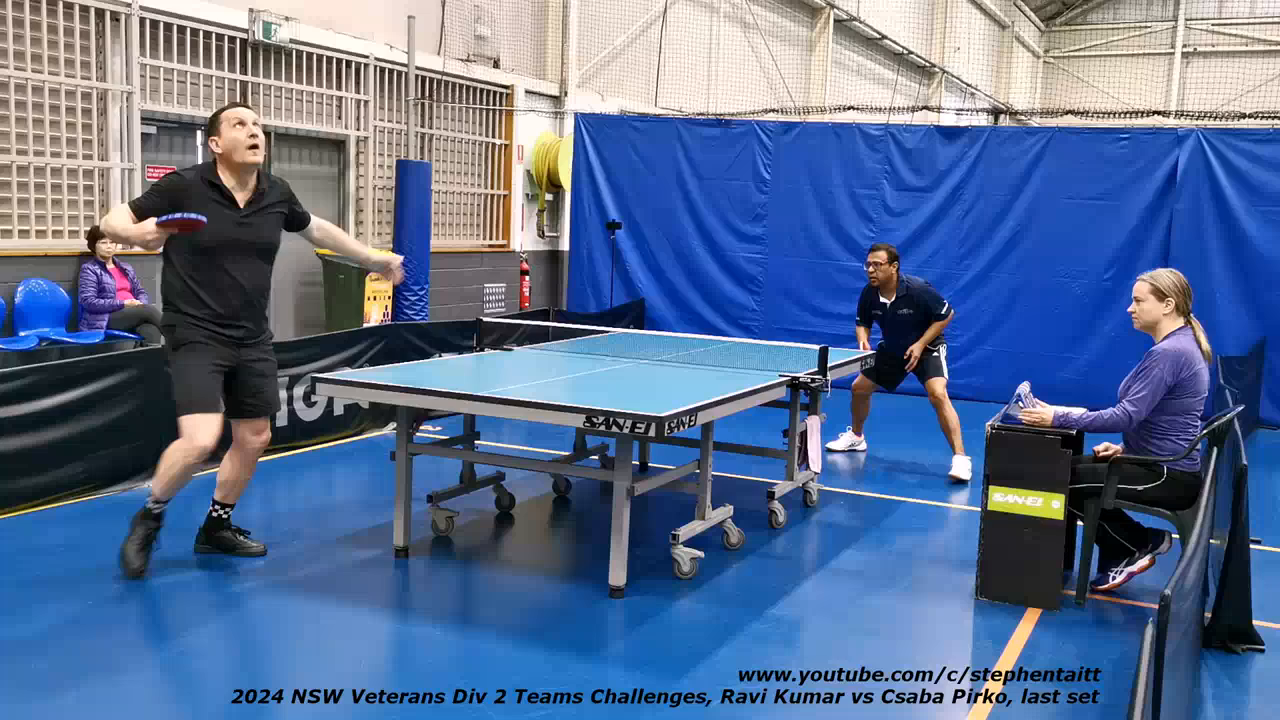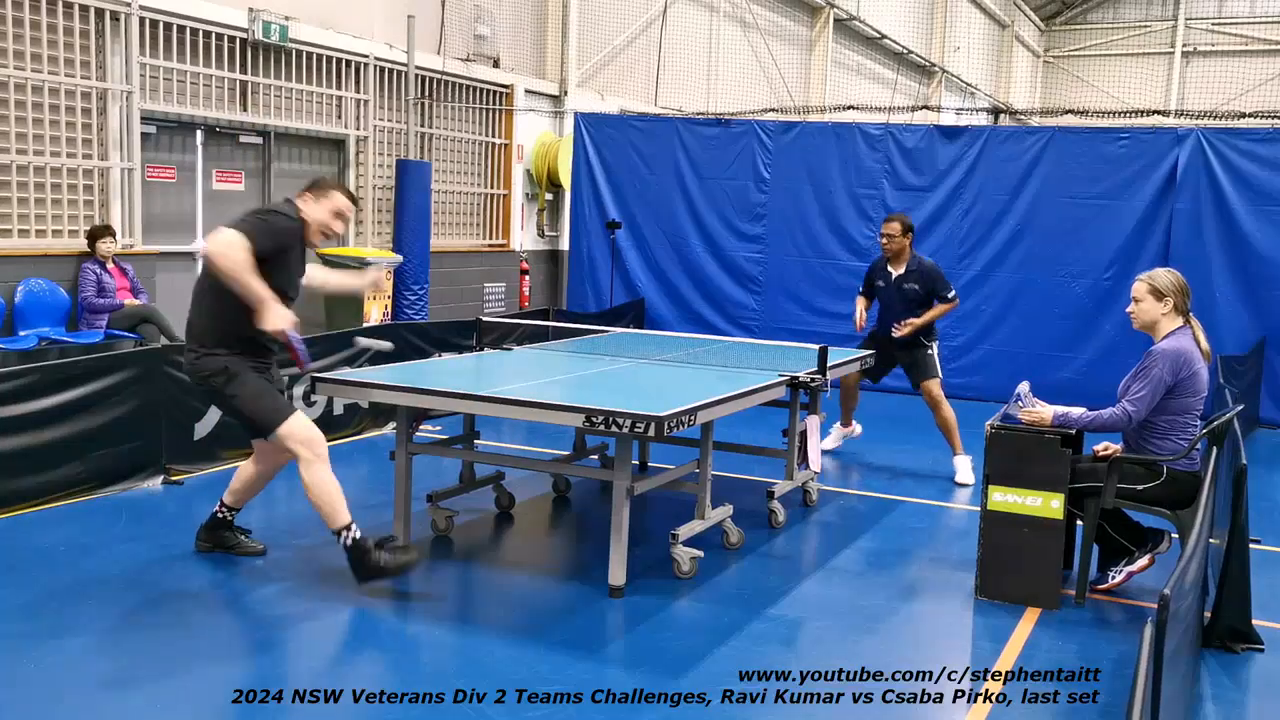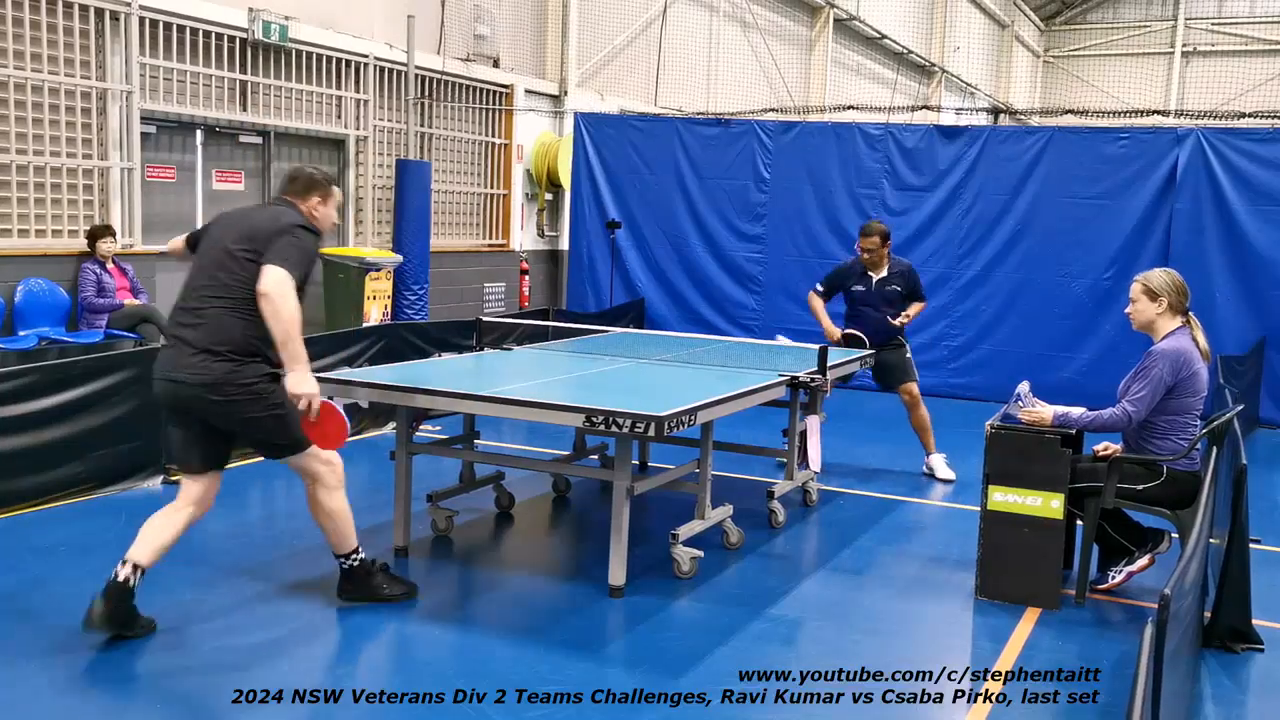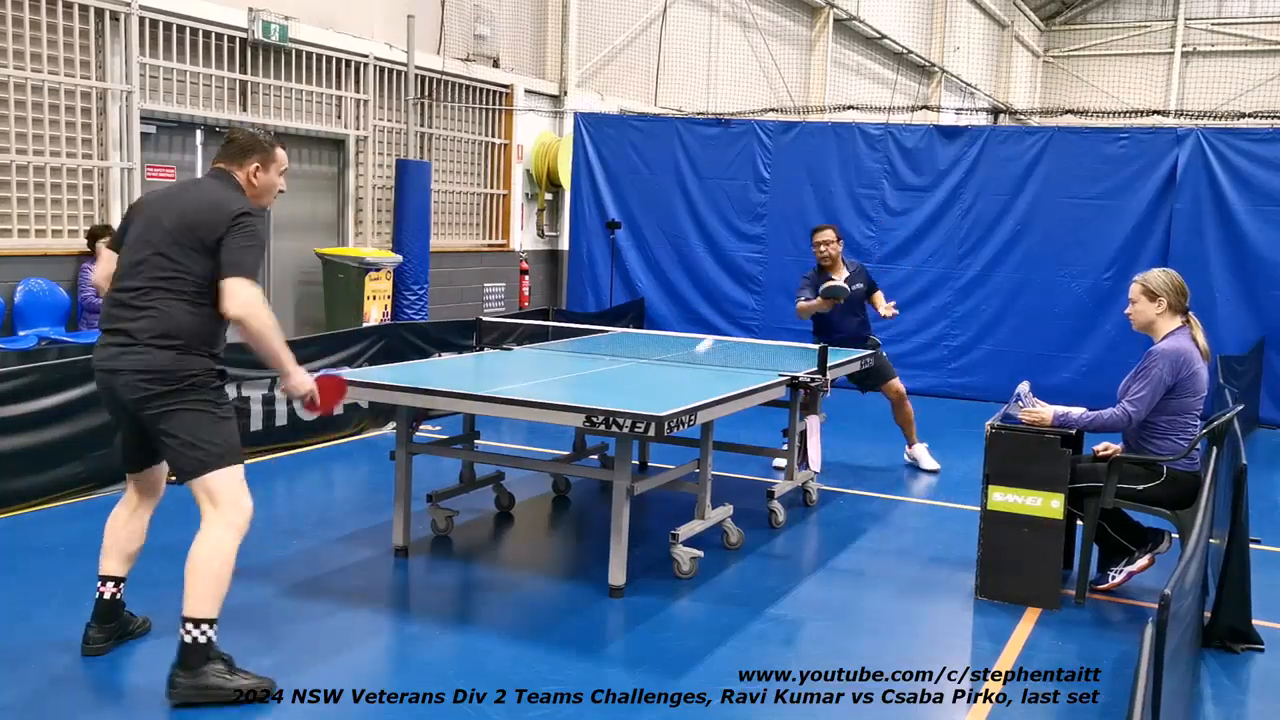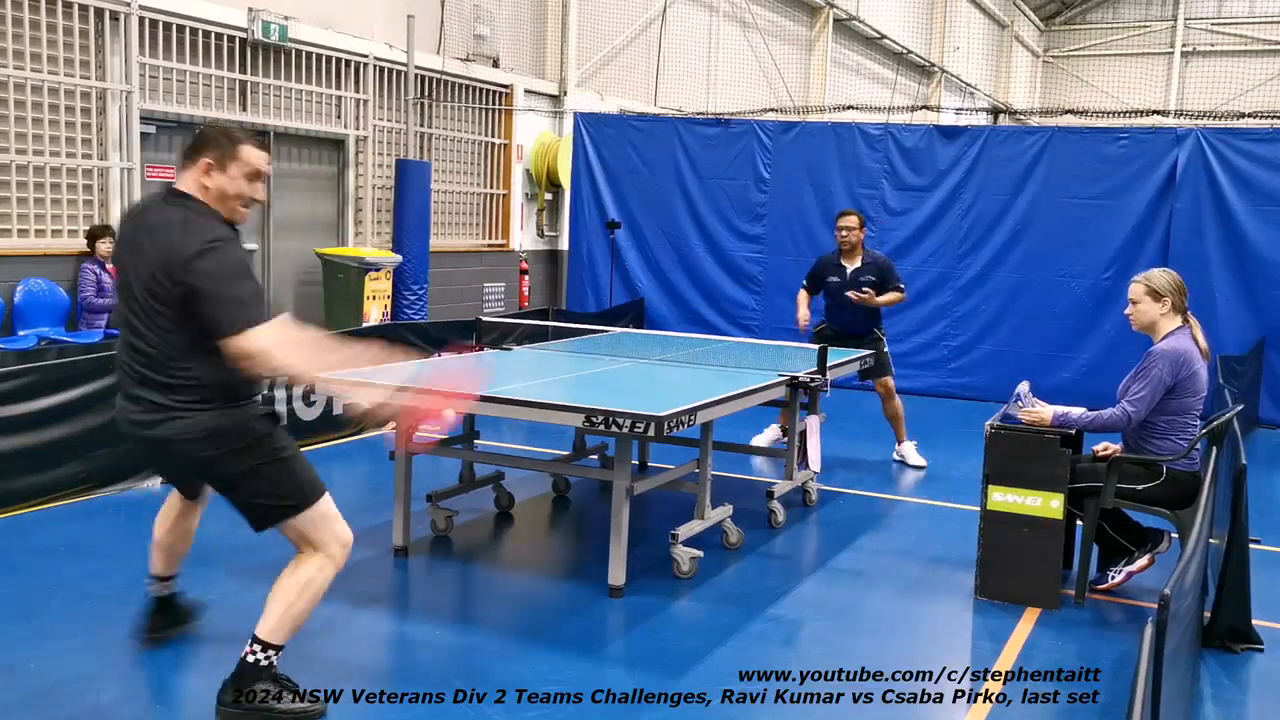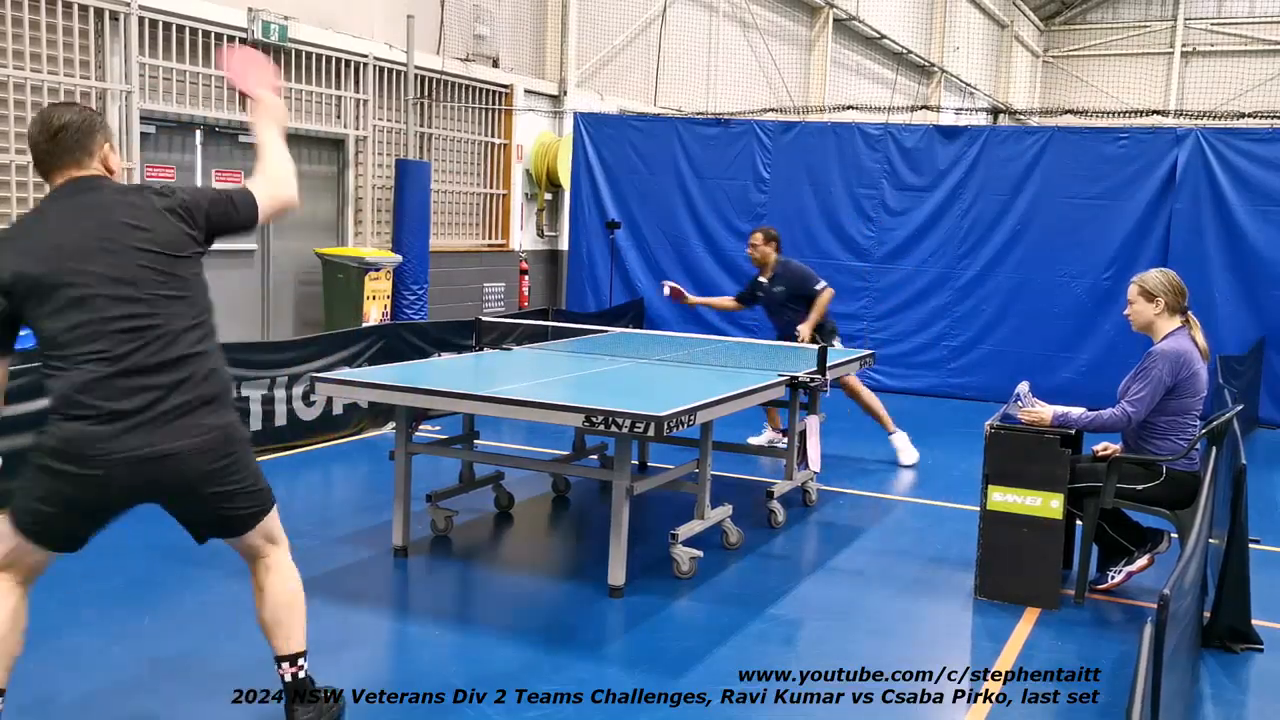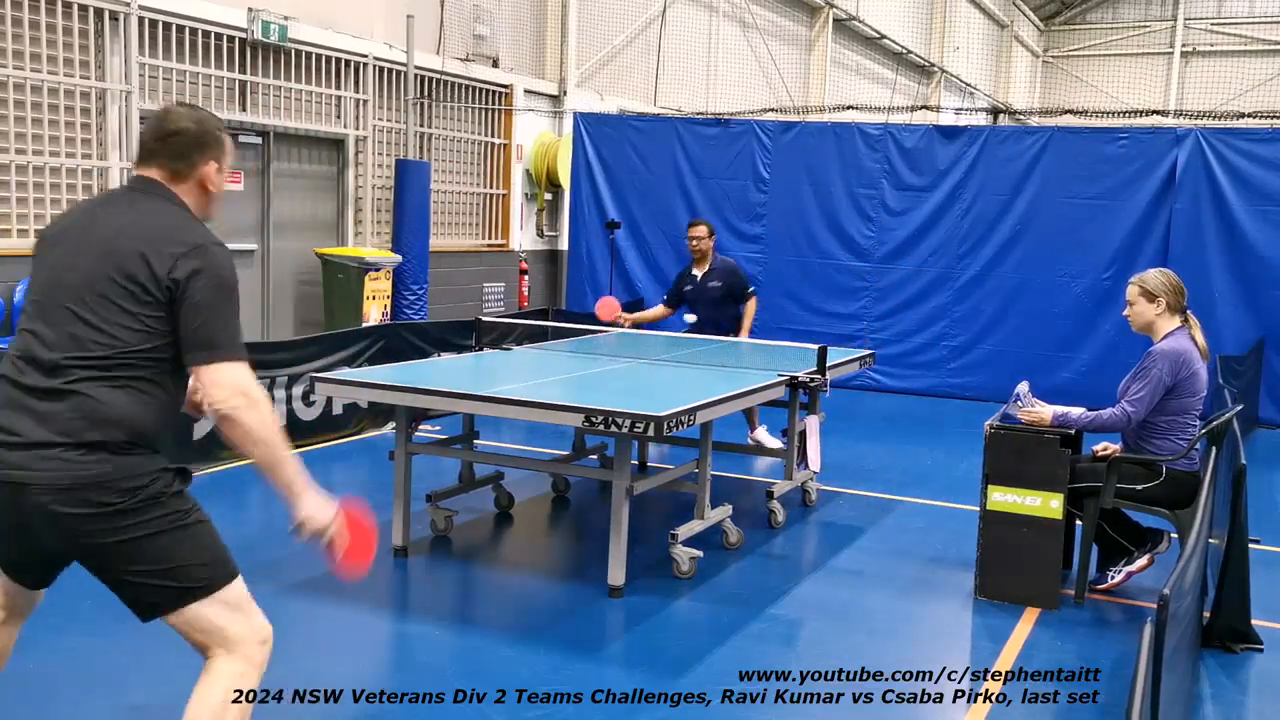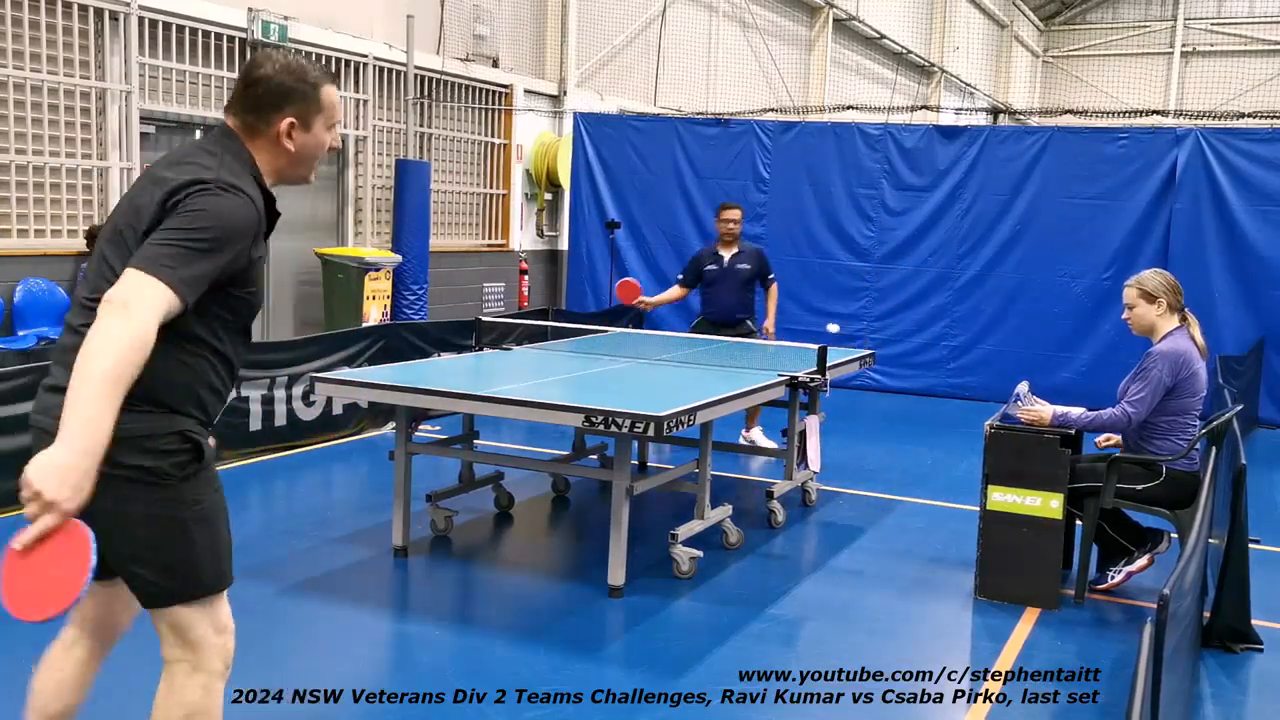
dt=0.4s
person 1, frame 1
left shoulder: (278, 193)
right shoulder: (184, 186)
left elbow: (316, 229)
right elbow: (115, 222)
left wrist: (375, 259)
right wrist: (141, 232)
left hip: (252, 336)
right hip: (197, 333)
left knee: (255, 437)
right knee: (200, 440)
left ankle: (217, 526)
right ankle: (148, 519)
person 1, frame 2
left shoulder: (291, 234)
right shoulder: (277, 220)
left elbow: (301, 275)
right elbow: (218, 246)
left wrist: (357, 280)
right wrist: (267, 304)
left hip: (243, 358)
right hip: (221, 360)
left knee: (274, 449)
right knee: (309, 445)
left ankle: (219, 525)
right ankle: (360, 550)
person 1, frame 3
left shoulder: (233, 220)
right shoulder: (295, 231)
left elbow: (178, 246)
right elbow: (273, 289)
right wrist: (299, 370)
left hip: (174, 371)
right hip: (233, 375)
left knee: (194, 496)
right knee: (324, 468)
left ankle: (116, 599)
right ankle: (358, 573)
person 1, frame 4
left shoulder: (156, 200)
right shoulder: (239, 218)
left elbow: (107, 276)
right elbow: (241, 304)
right wrist: (291, 372)
left hip: (118, 364)
right hip: (171, 373)
left knee: (144, 488)
right knee: (228, 508)
left ankle: (106, 615)
right ankle: (195, 661)
person 1, frame 5
left shoulder: (145, 216)
right shoulder: (208, 247)
right elbow: (260, 348)
left hip: (149, 419)
right hip: (210, 427)
left knee: (188, 493)
right knee: (328, 543)
left ankle: (162, 604)
person 1, frame 6
right shoulder: (170, 209)
right elbow: (278, 192)
right wrist: (267, 115)
left hip: (86, 450)
right hip: (200, 439)
right knee: (268, 547)
person 1, frame 7
left shoulder: (69, 224)
right shoulder: (198, 255)
right elbow: (227, 398)
right wrist: (303, 493)
right hip: (110, 483)
right knee: (242, 641)
person 1, frame 8
left shoulder: (200, 169)
right shoulder: (222, 200)
right elbow: (126, 318)
right wrist: (75, 454)
left hip: (89, 428)
right hip: (137, 442)
left knee: (97, 624)
right knee: (202, 643)
person 2, frame 1
left shoulder: (1169, 353)
right shoulder: (1179, 345)
left elbow: (1128, 415)
left wrist: (1059, 417)
right wrist: (1124, 447)
left hip: (1168, 476)
right hip: (1162, 463)
left knee: (1067, 480)
right knee: (1067, 466)
left ankle: (1143, 543)
right ankle: (1119, 557)
person 2, frame 2
left shoulder: (1168, 353)
right shoulder: (1177, 345)
left elbow: (1127, 415)
left wrist: (1058, 417)
right wrist: (1124, 446)
left hip: (1167, 476)
right hip: (1162, 464)
left knee: (1067, 480)
left ankle: (1142, 543)
right ankle: (1119, 557)
person 2, frame 3
left shoulder: (1167, 353)
right shoulder: (1177, 345)
left elbow: (1127, 415)
left wrist: (1058, 417)
right wrist: (1123, 446)
left hip: (1167, 475)
right hip: (1161, 462)
left knee: (1065, 480)
left ankle: (1142, 542)
right ankle: (1119, 556)
person 2, frame 4
left shoulder: (1168, 353)
right shoulder: (1177, 345)
left elbow: (1127, 416)
left wrist: (1058, 417)
right wrist: (1124, 446)
left hip: (1167, 476)
right hip: (1162, 463)
left knee: (1066, 480)
left ankle: (1142, 543)
right ankle: (1119, 557)
person 2, frame 5
left shoulder: (1168, 353)
right shoulder: (1177, 345)
left elbow: (1127, 415)
left wrist: (1058, 417)
right wrist: (1123, 446)
left hip: (1167, 475)
right hip: (1160, 463)
left knee: (1065, 480)
left ankle: (1142, 542)
right ankle: (1119, 556)
person 2, frame 6
left shoulder: (1167, 354)
right shoulder: (1177, 346)
left elbow: (1127, 416)
left wrist: (1058, 417)
right wrist: (1123, 446)
left hip: (1166, 476)
right hip: (1161, 464)
left knee: (1065, 480)
left ankle: (1141, 543)
right ankle: (1118, 556)
person 2, frame 7
left shoulder: (1167, 353)
right shoulder: (1178, 345)
left elbow: (1126, 415)
left wrist: (1057, 417)
right wrist: (1123, 446)
left hip: (1167, 476)
right hip: (1161, 464)
left knee: (1065, 480)
left ankle: (1141, 542)
right ankle: (1119, 556)
person 2, frame 8
left shoulder: (1167, 354)
right shoulder: (1175, 346)
left elbow: (1127, 416)
left wrist: (1057, 417)
right wrist: (1123, 438)
left hip: (1167, 476)
right hip: (1161, 465)
left knee: (1064, 479)
right knee: (1065, 467)
left ankle: (1141, 542)
right ankle: (1119, 556)
person 3, frame 1
left shoulder: (918, 289)
right shoulder: (869, 294)
left elbow: (946, 315)
right elbow: (862, 323)
left wrist: (921, 344)
right wrist: (862, 342)
left hip: (926, 348)
right hip: (891, 350)
left knee: (937, 394)
right knee: (859, 388)
left ankle: (960, 458)
right ankle: (856, 436)
person 3, frame 2
left shoulder: (926, 269)
right shoulder: (877, 267)
left elbow: (951, 301)
right elbow: (865, 295)
left wrist: (919, 322)
right wrist: (860, 310)
left hip: (918, 343)
right hip: (881, 340)
left knee: (934, 395)
right knee: (848, 381)
left ankle: (960, 459)
right ankle: (847, 426)
person 3, frame 3
left shoulder: (904, 270)
right shoulder: (847, 270)
left elbow: (919, 301)
right elbow: (815, 295)
left wrist: (907, 316)
right wrist: (827, 325)
left hip: (890, 344)
right hip: (850, 342)
left knee: (912, 396)
left ankle: (933, 458)
person 3, frame 4
left shoulder: (859, 272)
right shoulder: (811, 280)
left elbow: (873, 291)
right elbow: (801, 309)
left wrist: (882, 307)
right wrist: (816, 305)
left hip: (864, 346)
right hip: (828, 349)
left knee: (898, 393)
left ankle: (914, 448)
person 3, frame 5
left shoulder: (879, 262)
right shoulder: (823, 263)
left elbow: (899, 294)
right elbow: (806, 290)
left wrist: (875, 301)
right wrist: (803, 310)
left hip: (868, 336)
right hip: (829, 334)
left knee: (887, 388)
left ankle: (904, 445)
right ankle: (779, 429)
person 3, frame 6
left shoulder: (793, 272)
right shoulder: (758, 282)
left elbow: (827, 293)
right elbow: (736, 303)
left wrist: (809, 324)
right wrist: (696, 301)
left hip: (821, 339)
right hip: (790, 342)
left knee: (851, 386)
left ankle: (895, 436)
right ankle: (775, 432)
person 3, frame 7
left shoulder: (728, 269)
right shoulder: (683, 276)
left elbow: (750, 299)
right elbow: (666, 308)
left wrist: (744, 333)
right wrist: (632, 318)
left hip: (727, 339)
left ankle: (756, 431)
person 3, frame 8
left shoulder: (754, 254)
right shoulder: (702, 257)
left elbow: (771, 286)
right elbow: (682, 288)
left wrist: (770, 318)
right wrist: (653, 301)
left hip: (742, 328)
right hip: (706, 327)
left ankle: (751, 431)
